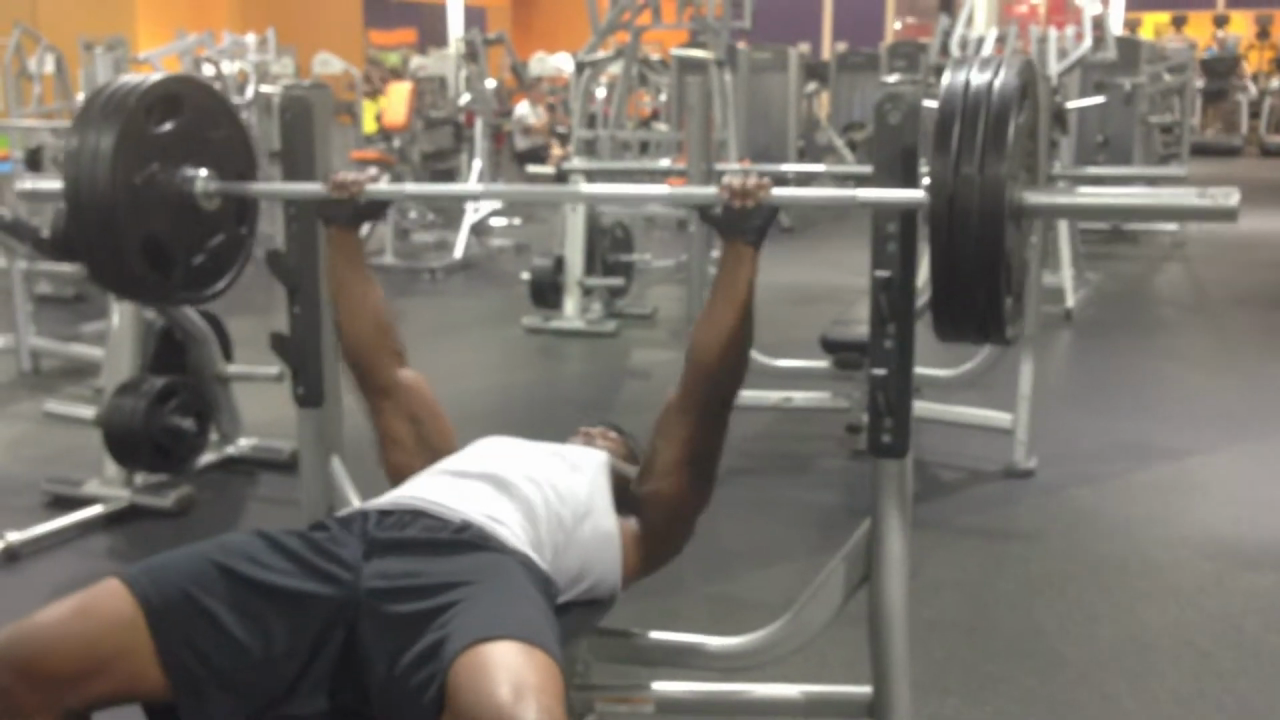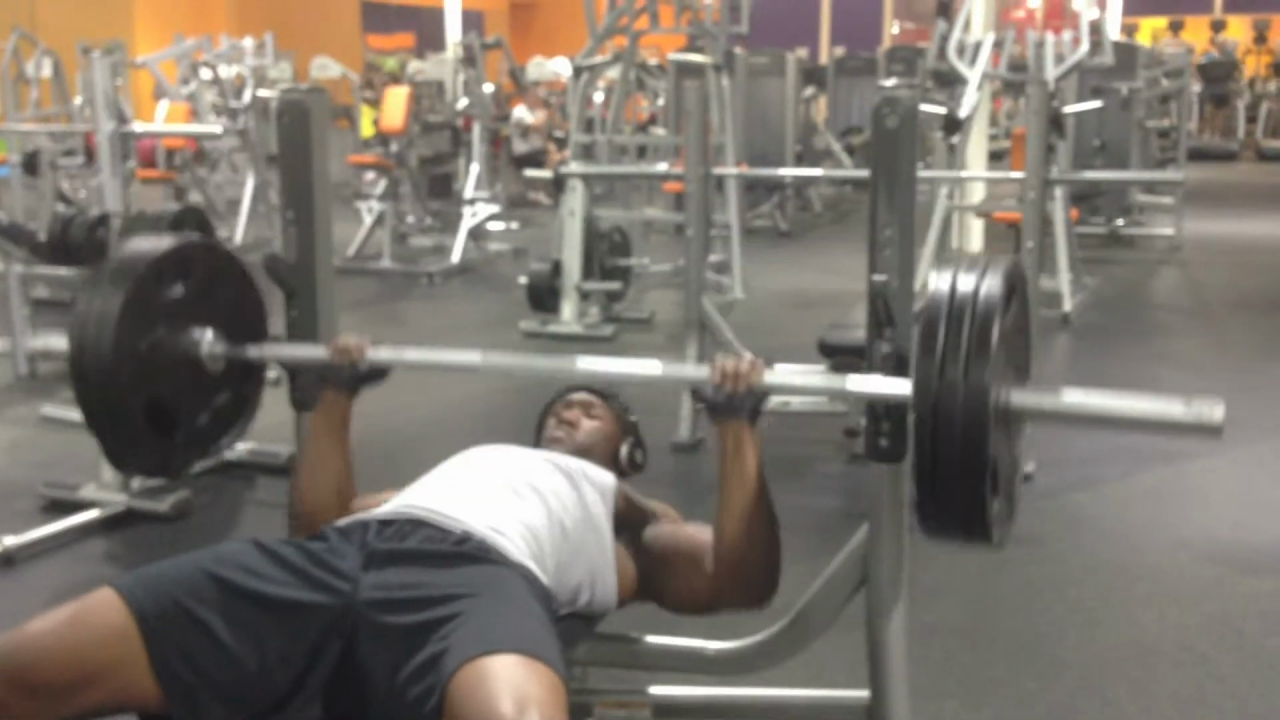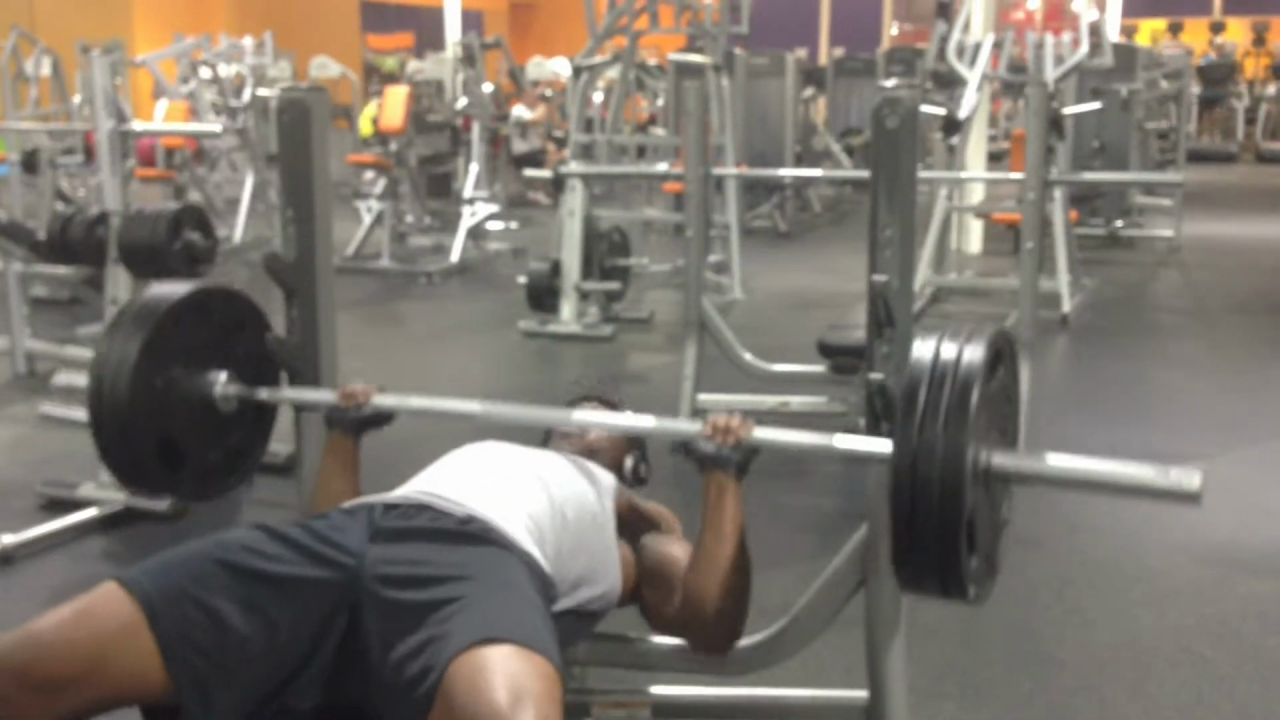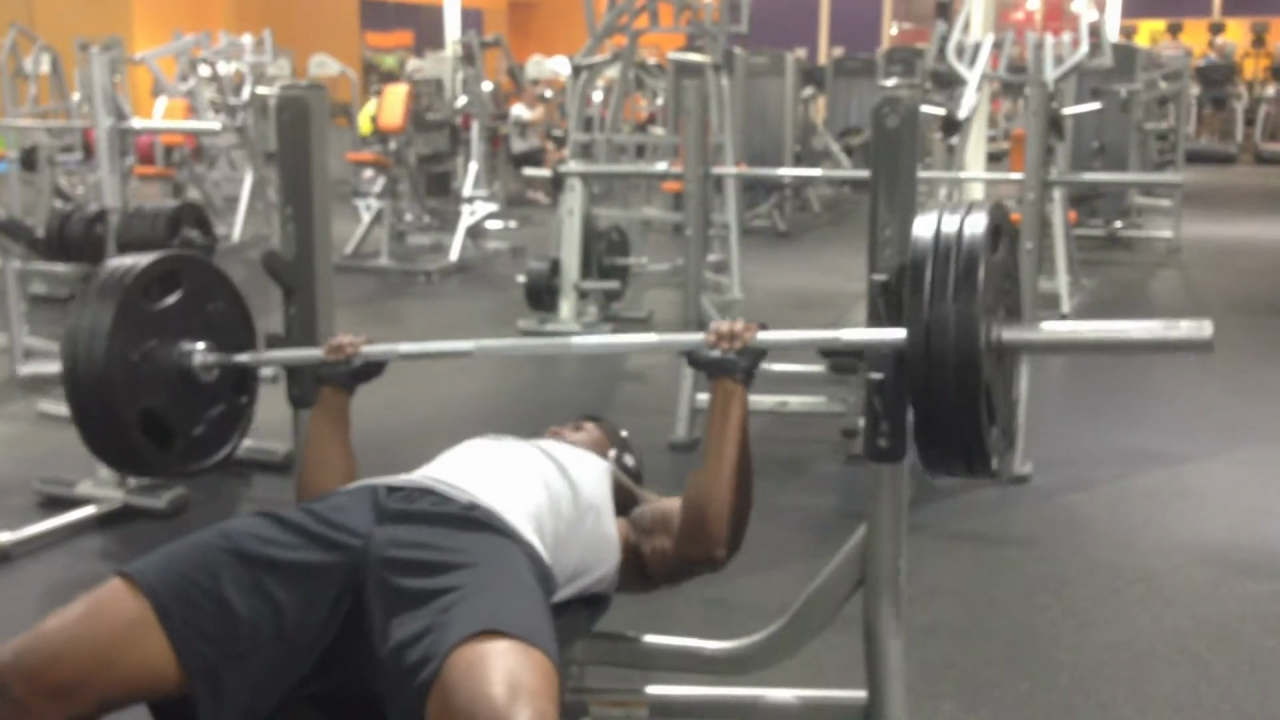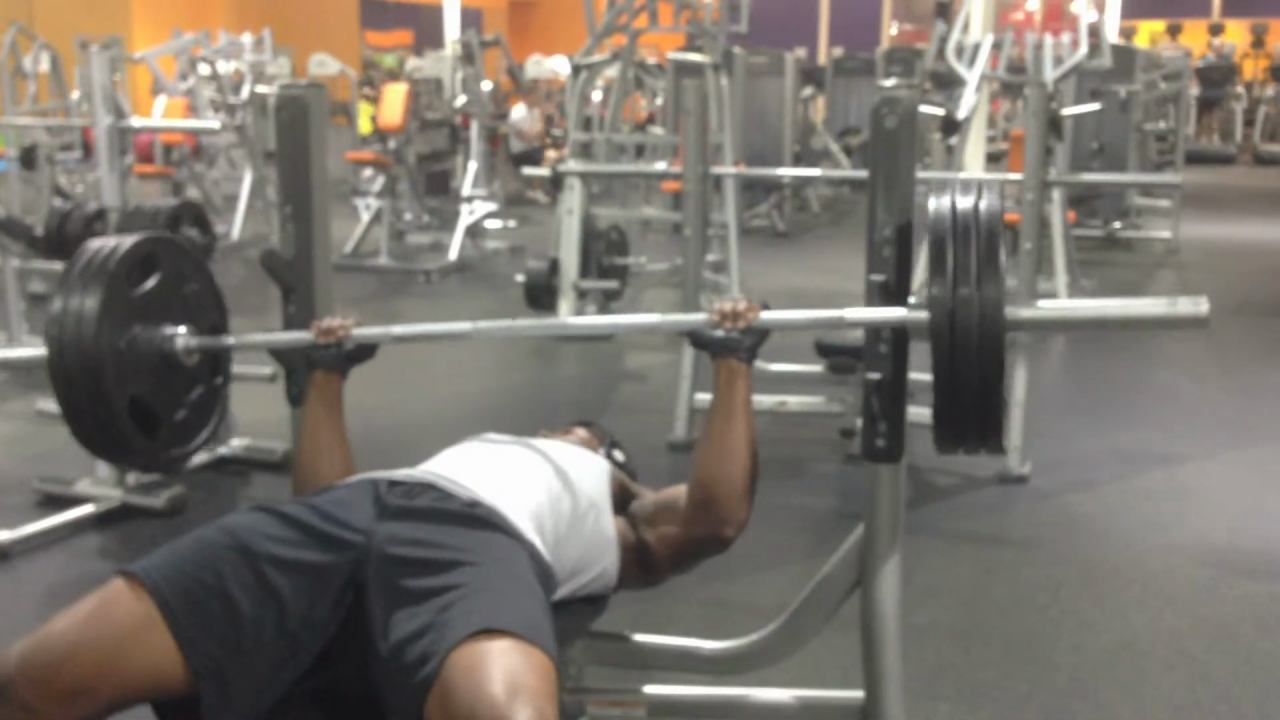
dt=0.5s
person 1, frame 1
left shoulder: (632, 527)
right shoulder: (457, 464)
left elbow: (705, 396)
right elbow: (383, 372)
left wrist: (740, 244)
right wrist: (343, 230)
right hip: (344, 544)
person 1, frame 2
left shoulder: (634, 523)
right shoulder: (473, 459)
left elbow: (741, 580)
right elbow: (312, 517)
left wrist: (736, 422)
right wrist: (334, 391)
left hip: (484, 576)
right hip: (340, 554)
person 1, frame 3
left shoulder: (636, 521)
right shoulder: (484, 452)
left elbow: (710, 621)
left wrist: (725, 475)
right wrist: (344, 433)
left hip: (484, 562)
right hip: (353, 535)
person 1, frame 4
left shoulder: (627, 523)
right shoulder: (486, 449)
left elbow: (709, 538)
right elbow: (323, 501)
left wrist: (729, 385)
right wrist: (336, 389)
left hip: (484, 547)
right hip: (351, 519)
person 1, frame 5
left shoulder: (627, 523)
right shoulder: (477, 453)
left elbow: (716, 516)
right elbow: (319, 492)
left wrist: (732, 363)
right wrist: (327, 372)
left hip: (483, 544)
right hip: (350, 515)
